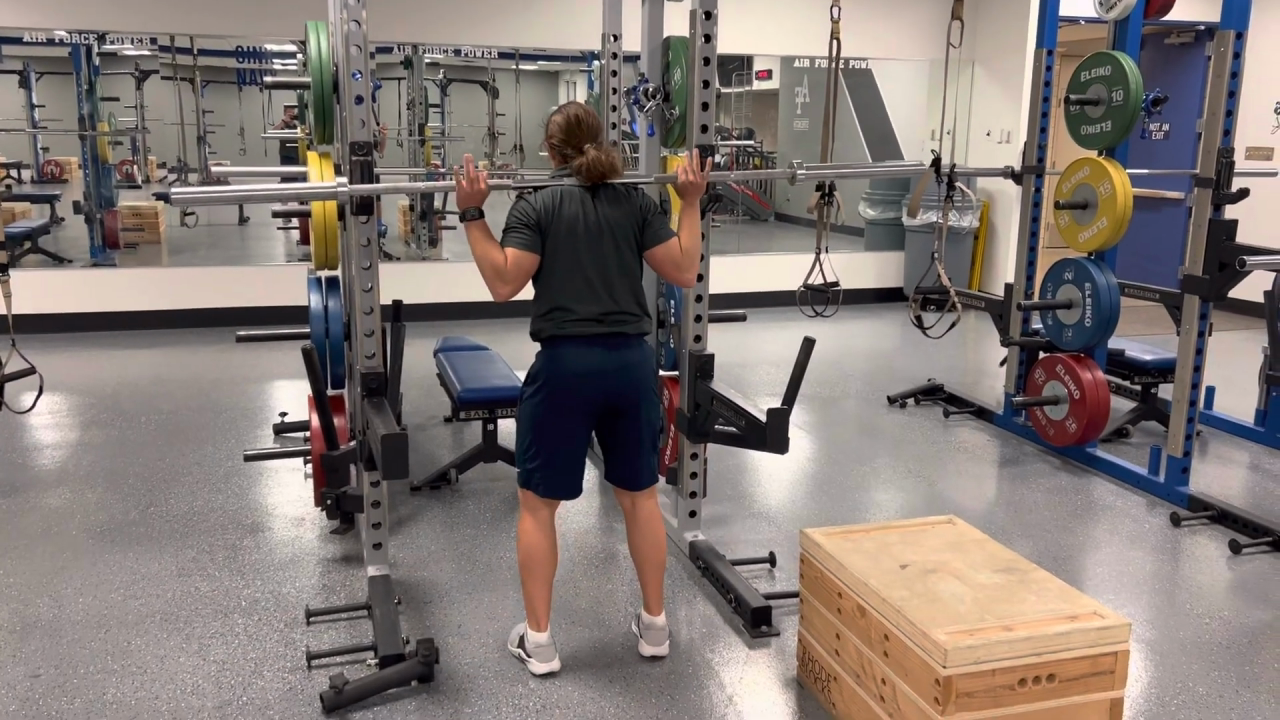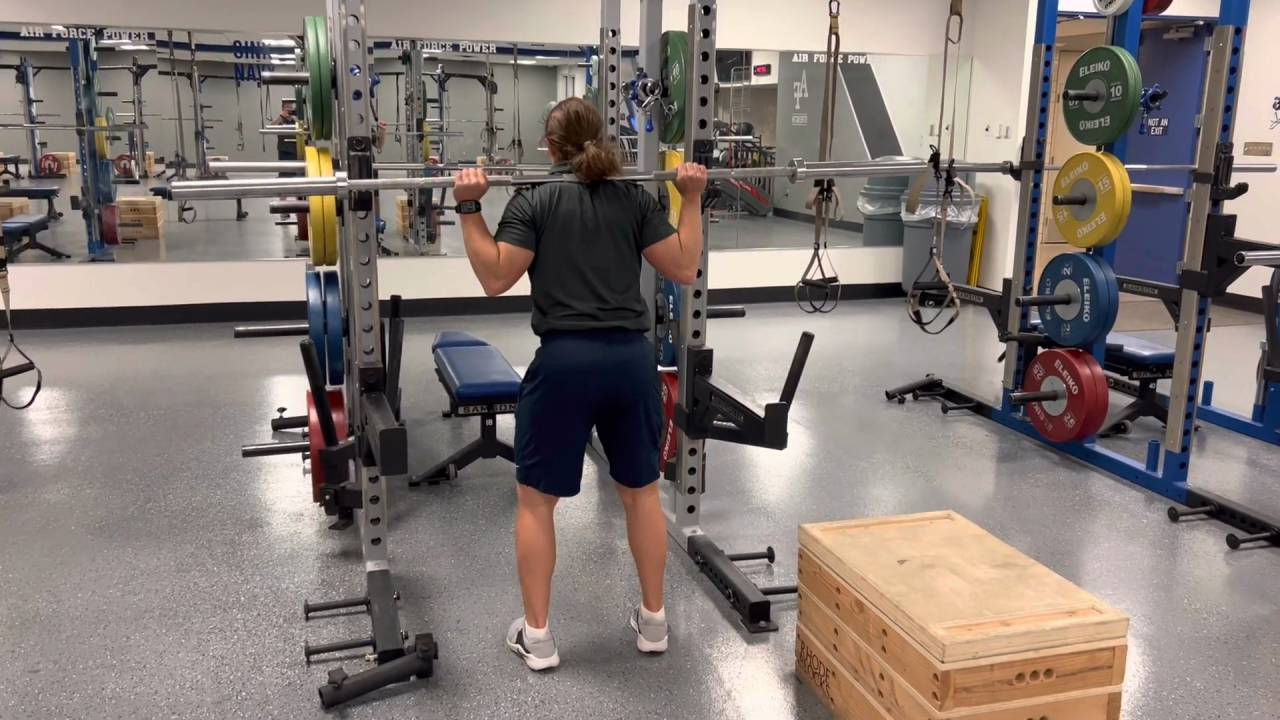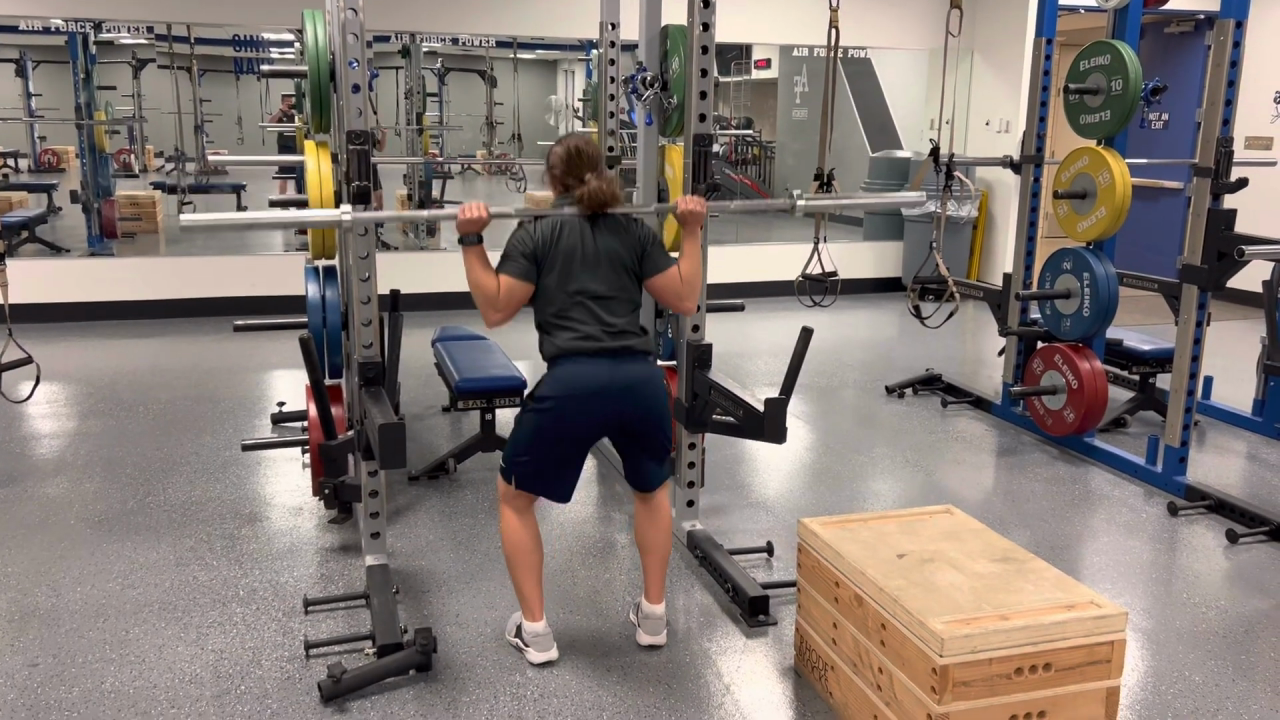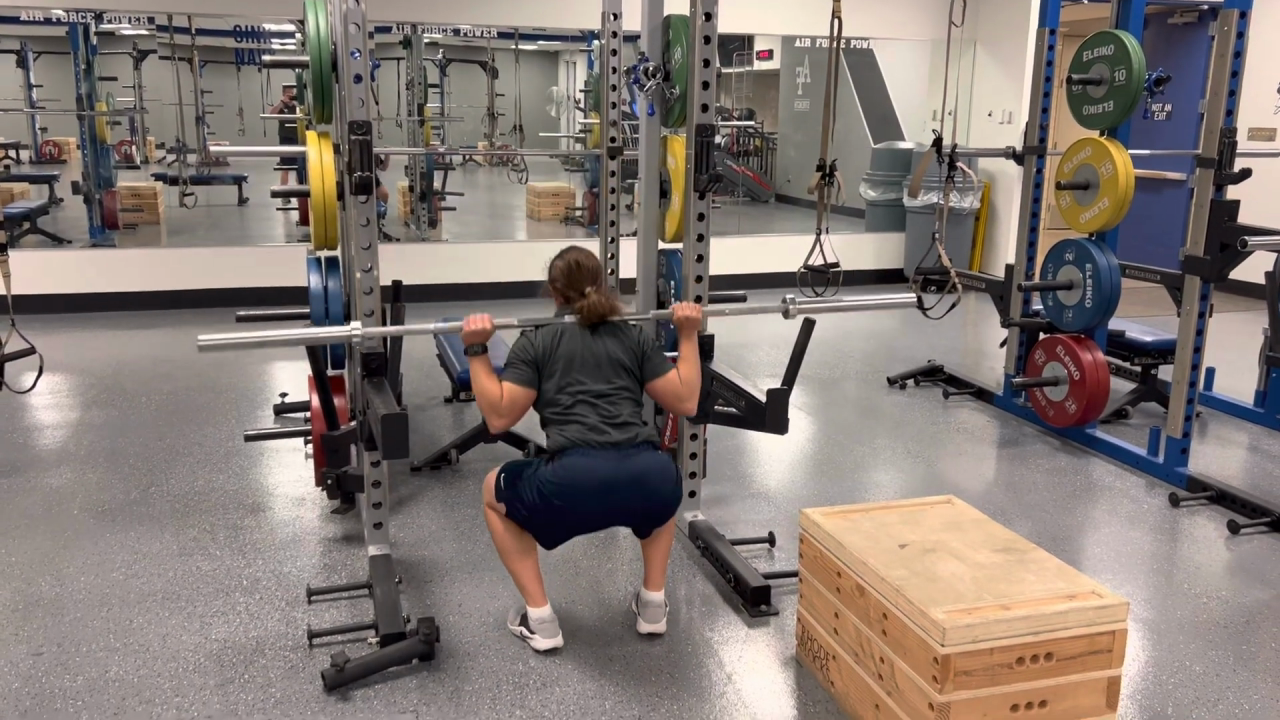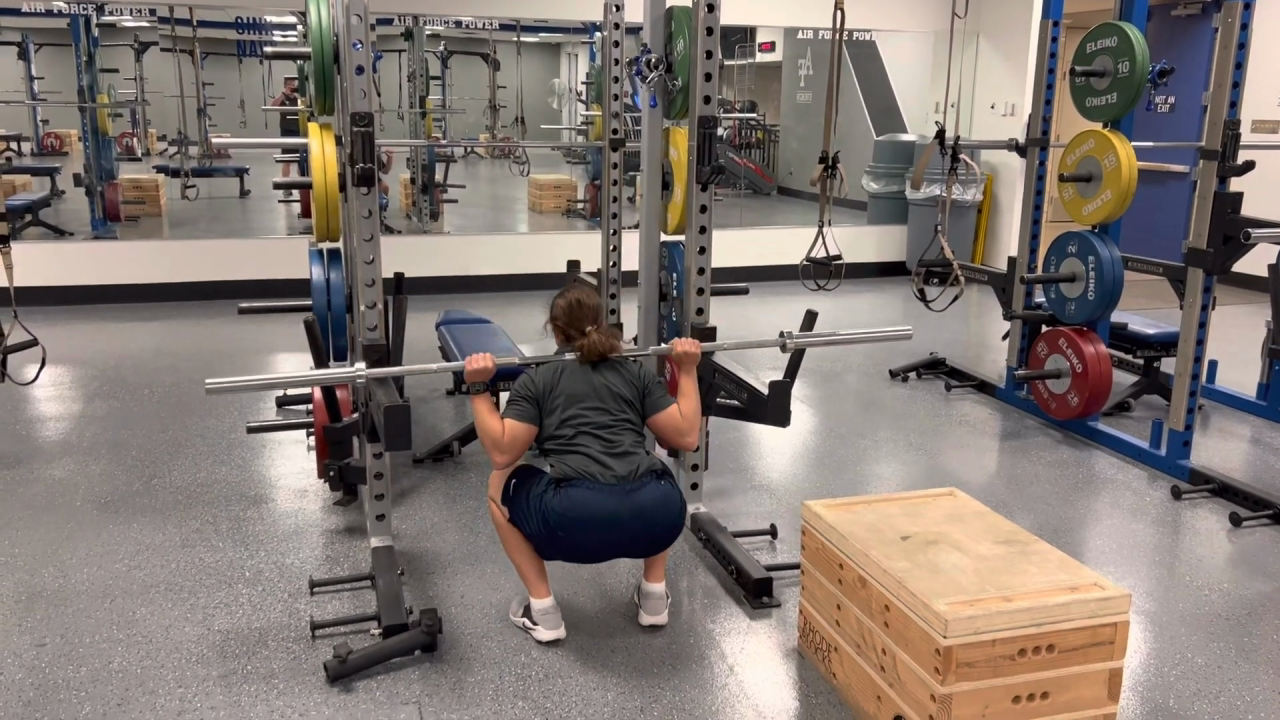
dt=0.5s
person 1, frame 1
left shoulder: (536, 206)
right shoulder: (636, 201)
left elbow: (504, 283)
right elbow: (684, 271)
left wrist: (471, 214)
right wrist: (691, 202)
left hip: (565, 367)
right hip: (631, 363)
left knee: (537, 502)
right knee: (640, 495)
left ankle: (538, 639)
right ankle: (655, 624)
person 1, frame 2
left shoulder: (534, 201)
right shoulder: (636, 198)
left elbow: (495, 277)
right elbow: (684, 268)
left wrist: (468, 207)
right wrist: (692, 199)
left hip: (564, 362)
right hip: (632, 358)
left knee: (536, 499)
right knee: (642, 490)
left ankle: (537, 635)
right ankle: (654, 619)
person 1, frame 3
left shoulder: (535, 234)
right shoulder: (636, 231)
left elbow: (495, 310)
right elbow: (686, 301)
left wrist: (471, 242)
right wrist: (692, 232)
left hip: (572, 386)
right hip: (642, 383)
left knee: (514, 497)
right knee: (653, 489)
left ankle: (535, 630)
right ankle: (653, 614)
person 1, frame 4
left shoulder: (536, 342)
right shoulder: (636, 336)
left elbow: (499, 417)
right elbow: (685, 403)
left wrist: (476, 351)
right wrist: (688, 336)
left hip: (576, 484)
right hip: (650, 480)
left knee: (495, 494)
left ankle: (539, 618)
right ankle: (653, 603)
person 1, frame 5
left shoulder: (538, 380)
right shoulder: (636, 372)
left elbow: (502, 453)
right elbow: (686, 437)
left wrist: (479, 389)
right wrist: (687, 370)
left hip: (578, 522)
right hip: (658, 519)
left knee: (501, 485)
left ankle: (542, 609)
right ankle: (654, 594)
